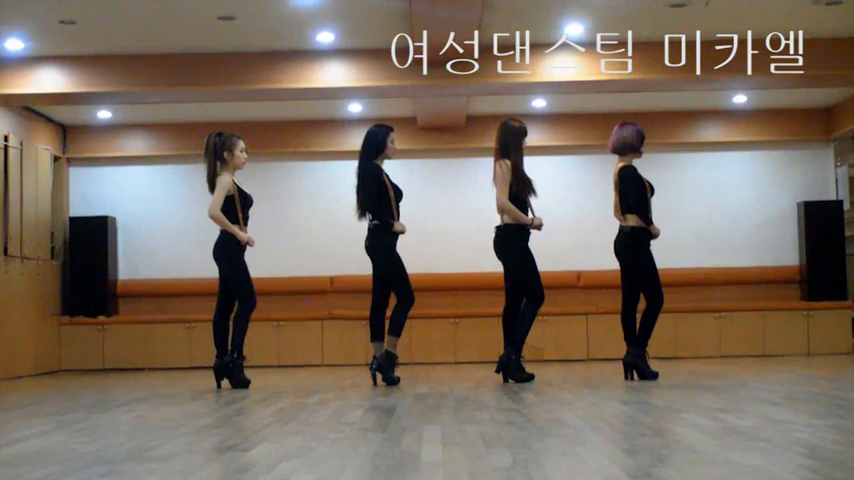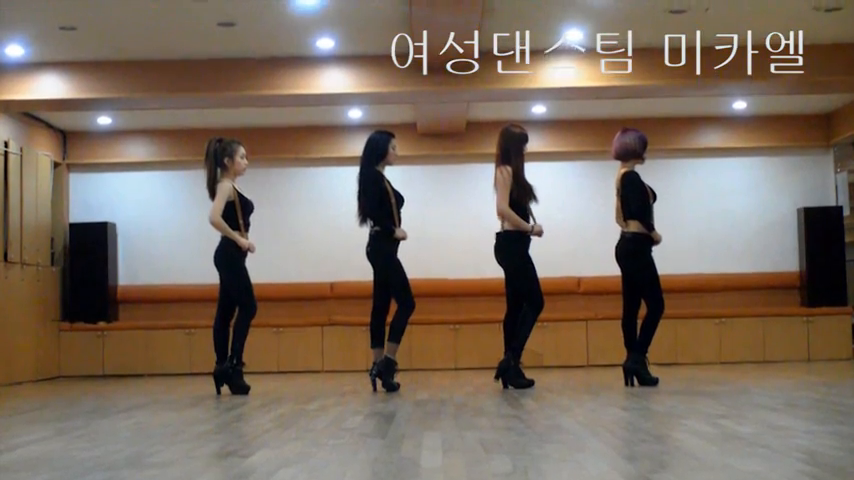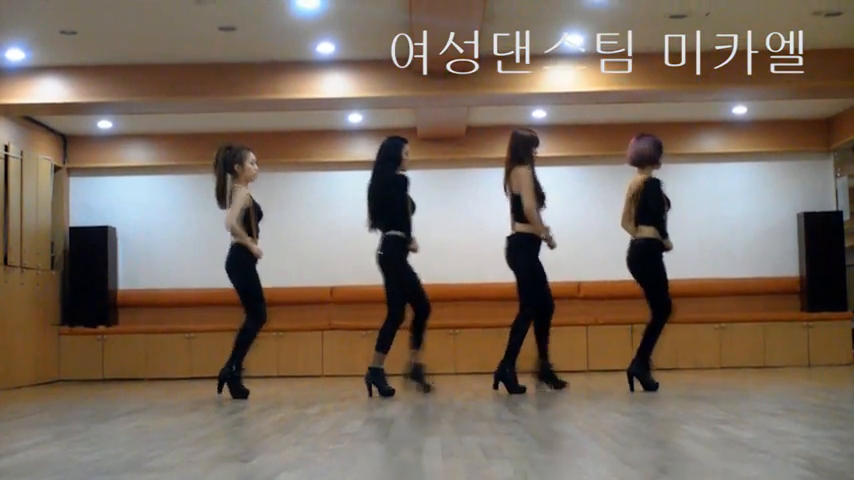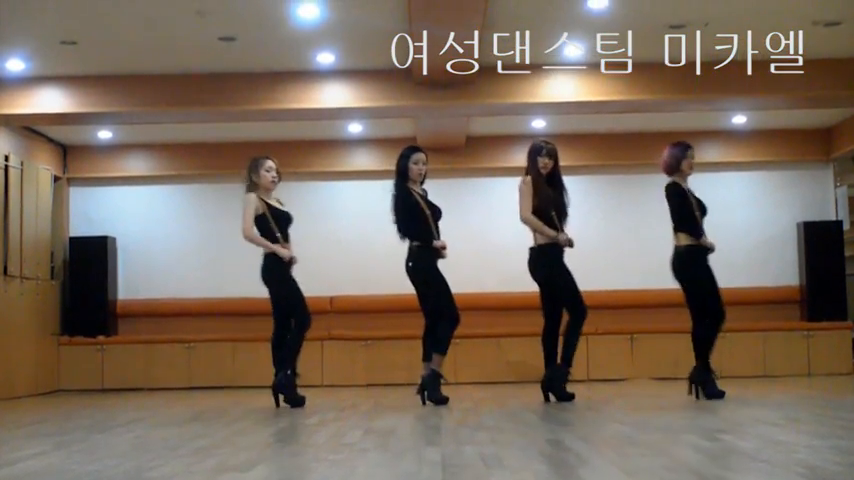
dt=0.5s
person 1, frame 1
left shoulder: (509, 165)
right shoulder: (504, 164)
left elbow: (510, 204)
right elbow: (503, 203)
left wrist: (529, 221)
right wrist: (531, 222)
left hip: (512, 239)
right hip: (511, 239)
left knee: (515, 300)
right knee: (535, 296)
left ankle: (511, 360)
right ankle: (512, 354)
person 1, frame 2
left shoulder: (511, 171)
right shoulder: (505, 170)
right elbow: (503, 208)
left wrist: (529, 227)
right wrist: (531, 228)
left hip: (513, 244)
right hip: (512, 245)
left knee: (516, 306)
right knee: (534, 302)
left ankle: (510, 365)
right ankle: (511, 360)
person 1, frame 3
left shoulder: (517, 174)
right shoulder: (522, 170)
right elbow: (530, 208)
left wrist: (540, 230)
right wrist: (546, 235)
left hip: (523, 246)
right hip: (522, 246)
left knee: (544, 306)
right knee: (530, 308)
left ankle: (544, 366)
right ankle: (506, 368)
person 1, frame 4
left shoulder: (551, 187)
right shoulder: (529, 182)
right elbow: (526, 216)
left wrist: (562, 238)
right wrist: (557, 235)
left hip: (550, 257)
right hip: (545, 257)
left knee: (553, 319)
right knee: (578, 312)
left ankle: (552, 379)
right ankle: (561, 370)
person 2, frame 1
left shoulder: (379, 172)
right shoulder: (372, 170)
left elbow: (384, 205)
right elbow: (370, 205)
left wrist: (394, 225)
right wrist: (391, 225)
left hip: (382, 241)
right hip: (381, 241)
left knee: (380, 300)
right knee: (405, 297)
left ankle: (379, 358)
right ankle: (387, 355)
person 2, frame 2
left shoulder: (380, 178)
right shoulder: (373, 176)
left elbow: (385, 211)
right elbow: (372, 211)
left wrist: (396, 230)
right wrist: (393, 231)
left hip: (384, 247)
right hip: (382, 247)
left knee: (381, 306)
right knee: (406, 303)
left ankle: (379, 364)
right ankle: (387, 361)
person 2, frame 3
left shoulder: (385, 182)
right shoulder: (397, 180)
right elbow: (401, 215)
left wrist: (406, 240)
right wrist: (408, 240)
left hip: (391, 251)
right hip: (394, 252)
left knee: (422, 307)
right knee: (396, 313)
left ankle: (415, 367)
right ankle: (376, 371)
person 2, frame 4
left shoulder: (422, 194)
right shoulder: (404, 194)
left elbow: (429, 225)
right elbow: (405, 227)
left wrist: (437, 246)
right wrist: (433, 242)
left hip: (425, 260)
right hip: (420, 260)
left knee: (434, 320)
right knee: (450, 317)
left ankle: (428, 378)
right ankle: (433, 375)
person 3, frame 1
left shoulder: (621, 170)
right shoulder: (628, 170)
right elbow: (637, 205)
left wrist: (645, 227)
right wrist: (652, 227)
left hip: (626, 240)
right hip: (634, 241)
left knee: (631, 300)
right knee: (654, 298)
left ankle: (633, 353)
right ankle: (636, 352)
person 3, frame 2
left shoulder: (624, 176)
right shoulder: (631, 176)
right elbow: (639, 210)
left wrist: (646, 232)
right wrist: (654, 233)
left hip: (628, 245)
right hip: (636, 247)
left knee: (631, 306)
right knee: (655, 304)
left ankle: (633, 359)
right ankle: (637, 358)
person 3, frame 3
left shoulder: (633, 184)
right shoulder: (651, 183)
left elbow: (627, 221)
right elbow: (657, 214)
left wrist: (640, 235)
right wrist: (666, 240)
left hip: (637, 251)
right hip: (649, 253)
left knee: (662, 307)
right knee: (661, 311)
left ankle: (641, 364)
right ankle: (640, 366)
person 3, frame 4
left shoulder: (683, 189)
right shoulder: (674, 187)
right elbow: (682, 219)
left wrist: (700, 240)
right wrist: (703, 239)
left hip: (691, 257)
right hip: (690, 258)
left knee: (704, 317)
right knee: (715, 315)
left ankle: (703, 373)
right ankle: (702, 373)
person 4, frame 1
left shoulder: (229, 181)
right shoulder: (225, 179)
right elbow: (214, 212)
left wrist: (241, 236)
right wrist: (238, 234)
left hip: (231, 249)
right hip: (229, 249)
left knee: (226, 306)
right knee: (247, 301)
left ankle: (223, 361)
right ankle: (233, 359)
person 4, frame 2
left shoulder: (230, 187)
right shoulder: (225, 185)
right elbow: (214, 218)
left wrist: (241, 241)
right wrist: (238, 239)
left hip: (232, 255)
right hip: (230, 255)
left knee: (226, 311)
right knee: (247, 308)
left ankle: (223, 367)
right ankle: (232, 365)
person 4, frame 3
left shoulder: (236, 191)
right shoulder: (241, 191)
right elbow: (232, 223)
left wrist: (251, 247)
right wrist: (251, 246)
left hip: (241, 260)
right hip: (242, 260)
left knee: (256, 316)
right knee: (256, 316)
left ankle: (231, 370)
right ankle: (232, 371)
person 4, frame 4
left shoulder: (276, 202)
right shoulder: (253, 198)
right elbow: (248, 233)
left wrist: (288, 252)
right wrist: (279, 250)
left hip: (281, 267)
right hip: (275, 267)
left knee: (283, 325)
right knee: (303, 320)
left ankle: (283, 380)
right ankle: (286, 375)
